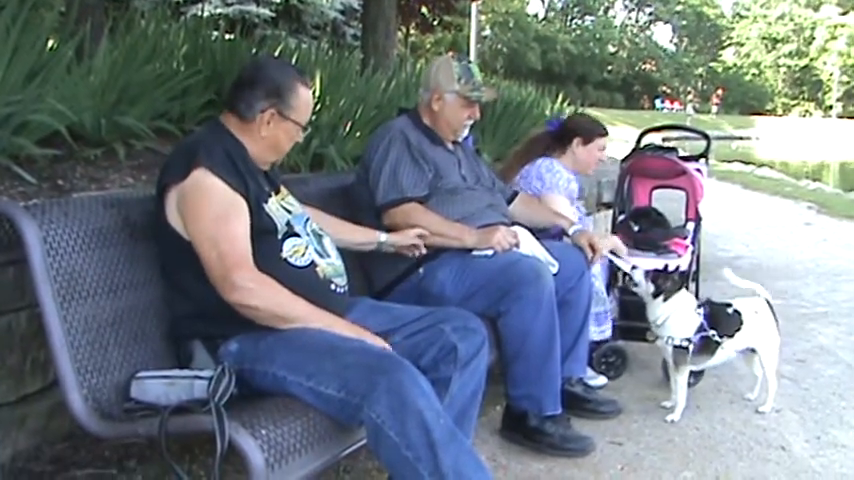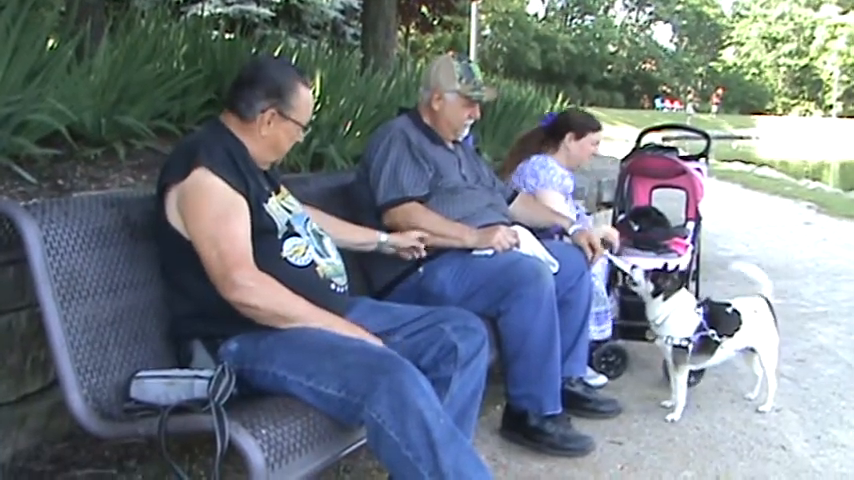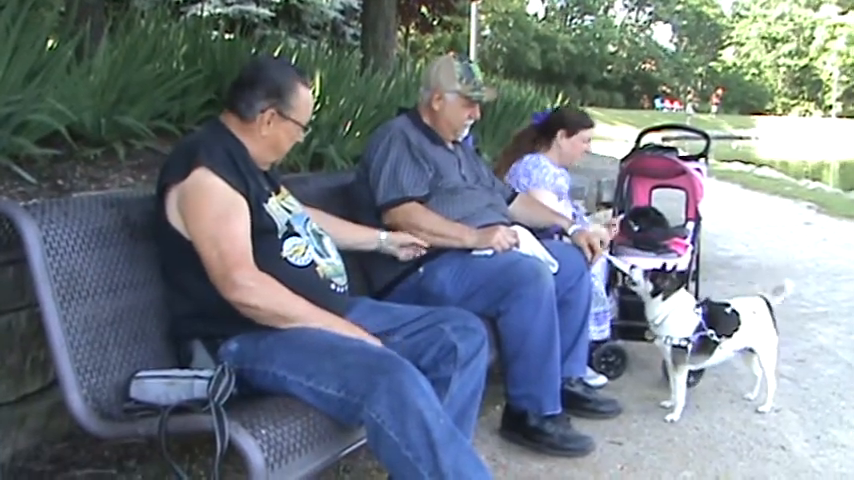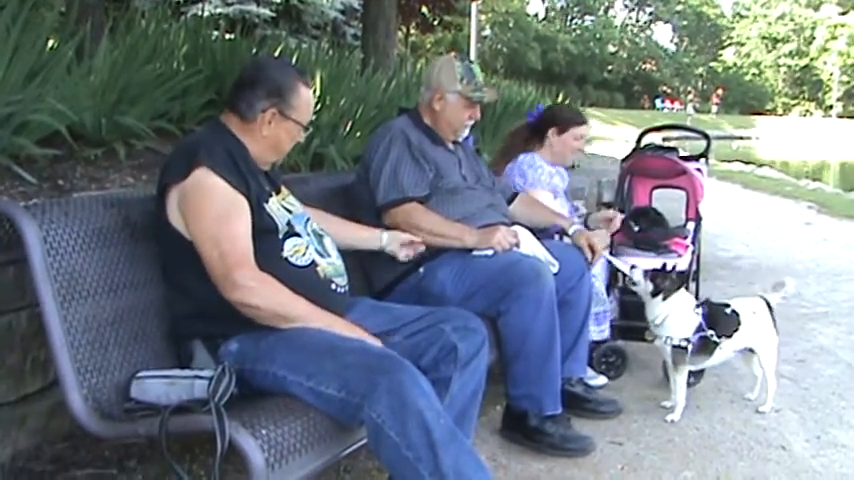
dt=0.1s
person 1, frame 1
left shoulder: (248, 160)
right shoulder: (206, 170)
left elbow: (299, 219)
right elbow: (241, 288)
left wrist: (384, 240)
right wrist: (347, 332)
left hip: (326, 311)
right hip: (255, 338)
left knee: (462, 333)
right knee: (392, 380)
person 1, frame 2
left shoulder: (248, 159)
right shoulder: (206, 169)
left elbow: (298, 219)
right elbow: (241, 287)
left wrist: (384, 240)
right wrist: (347, 332)
left hip: (325, 311)
right hip: (255, 338)
left knee: (462, 333)
right knee: (392, 380)
person 1, frame 3
left shoulder: (247, 159)
right shoulder: (207, 169)
left elbow: (300, 220)
right elbow: (241, 286)
left wrist: (382, 240)
right wrist: (345, 332)
left hip: (325, 311)
right hip: (254, 337)
left knee: (462, 333)
right knee: (393, 380)
person 1, frame 4
left shoulder: (247, 159)
right shoulder: (208, 169)
left elbow: (300, 220)
right elbow: (242, 285)
left wrist: (384, 240)
right wrist: (345, 332)
left hip: (325, 311)
right hip: (254, 338)
left knee: (462, 334)
right knee: (393, 381)
person 2, frame 1
left shoulder: (458, 147)
right shoulder: (399, 139)
left elbow: (508, 198)
right elbow: (398, 214)
left wrist: (569, 226)
right wrist: (474, 236)
left hip: (486, 251)
right hip: (426, 269)
left knee: (573, 263)
right knee: (529, 277)
left ankle: (566, 380)
right ankle: (532, 413)
person 2, frame 2
left shoulder: (458, 147)
right shoulder: (400, 138)
left elbow: (508, 198)
right elbow: (398, 214)
left wrist: (569, 225)
right wrist: (474, 236)
left hip: (487, 251)
right hip: (427, 269)
left knee: (573, 263)
right knee: (530, 276)
left ankle: (567, 379)
right ankle: (533, 413)
person 2, frame 3
left shoulder: (458, 147)
right shoulder: (399, 138)
left elbow: (508, 198)
right elbow: (398, 214)
left wrist: (568, 225)
right wrist: (474, 236)
left hip: (487, 251)
right hip: (426, 269)
left knee: (573, 263)
right knee: (529, 276)
left ankle: (566, 380)
right ankle: (532, 413)
person 2, frame 4
left shoulder: (459, 147)
right shoulder: (400, 138)
left elbow: (508, 198)
right elbow: (399, 214)
left wrist: (569, 225)
right wrist: (475, 236)
left hip: (488, 251)
right hip: (426, 270)
left knee: (573, 263)
right knee: (530, 276)
left ankle: (567, 380)
right ankle: (533, 413)
person 3, frame 1
left shoulder: (557, 170)
right shoulder: (551, 172)
left wrist: (603, 240)
right wrist: (608, 241)
left knee: (595, 261)
right knee: (588, 267)
person 3, frame 2
left shoulder: (555, 168)
right shoulder: (545, 169)
left wrist: (596, 232)
right wrist: (601, 231)
left knee: (595, 259)
right knee: (586, 267)
person 3, frame 3
left shoulder: (555, 170)
right shoulder: (537, 168)
left wrist: (590, 228)
right wrist: (592, 234)
left knee: (595, 258)
right knee: (587, 267)
person 3, frame 4
left shoulder: (554, 169)
right shoulder: (531, 168)
right elbow: (548, 228)
left wrist: (592, 221)
right wrist: (592, 236)
left knee: (595, 259)
